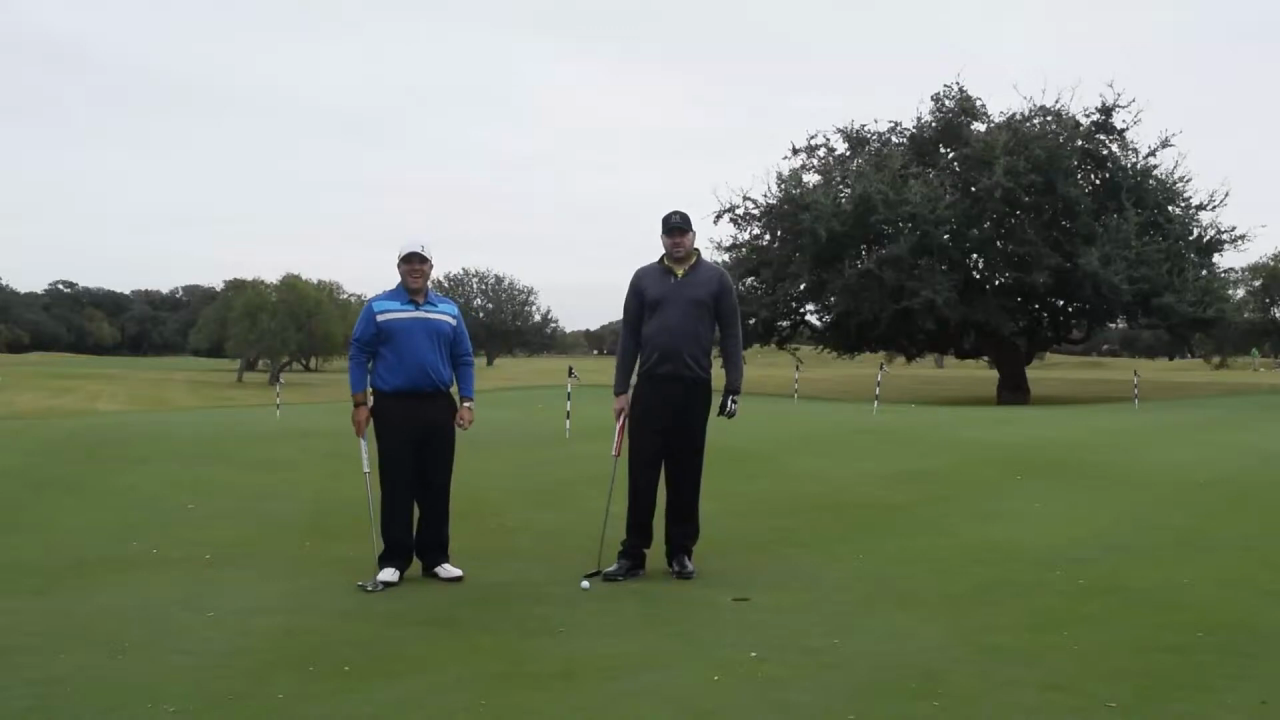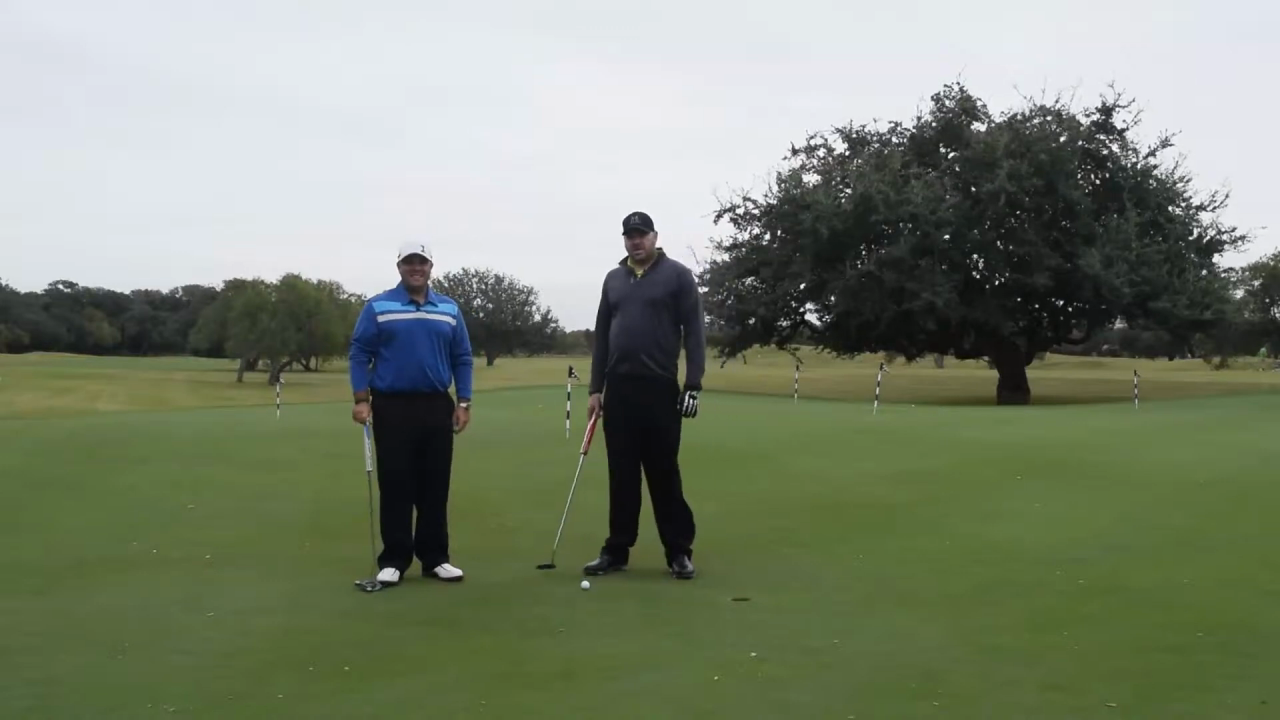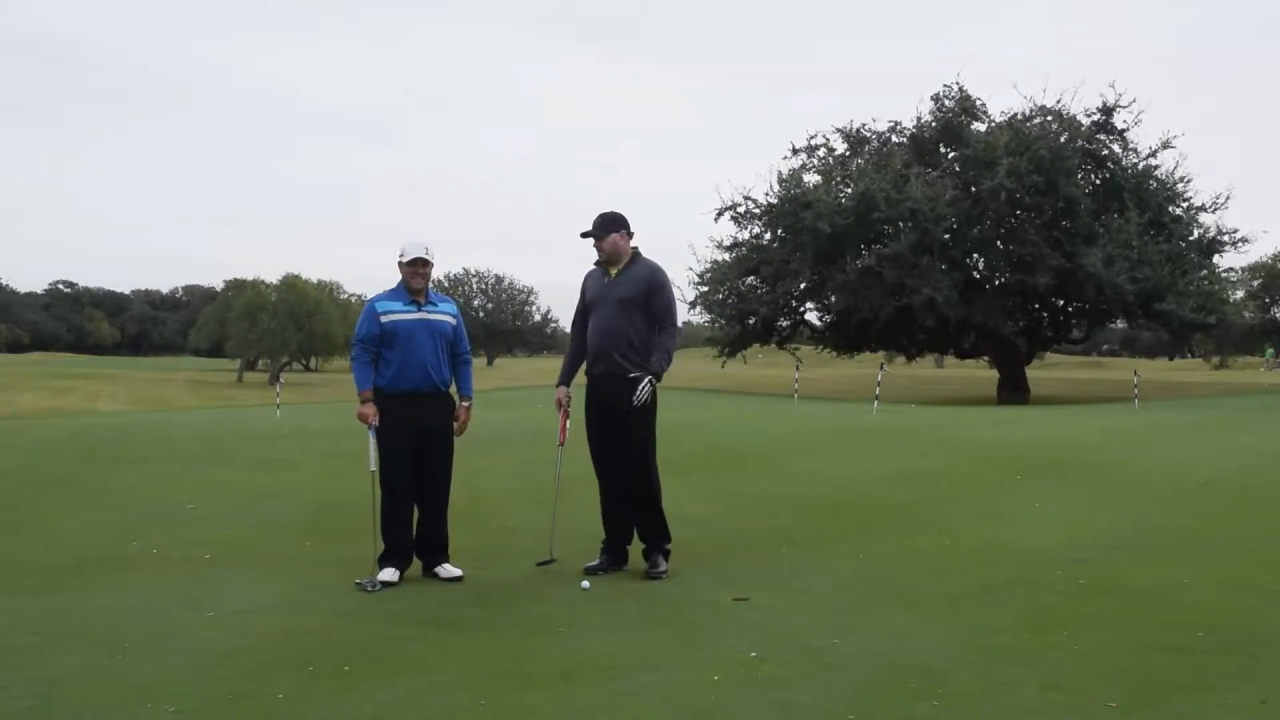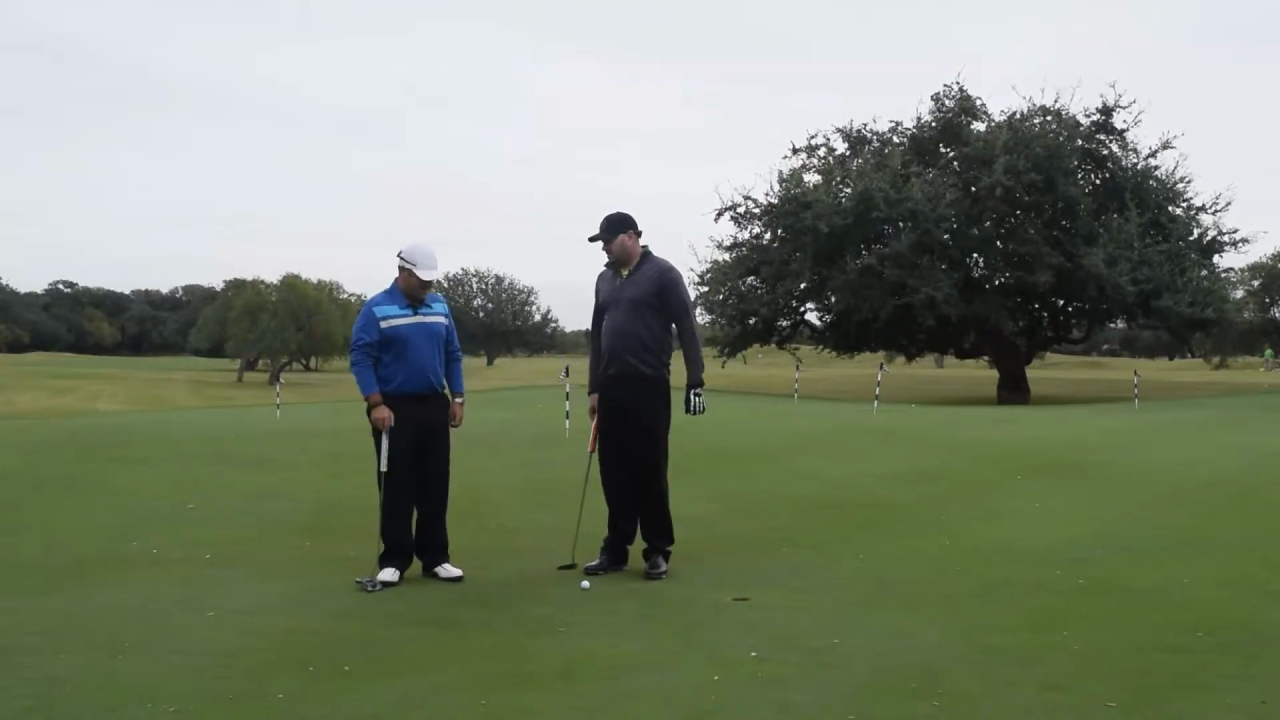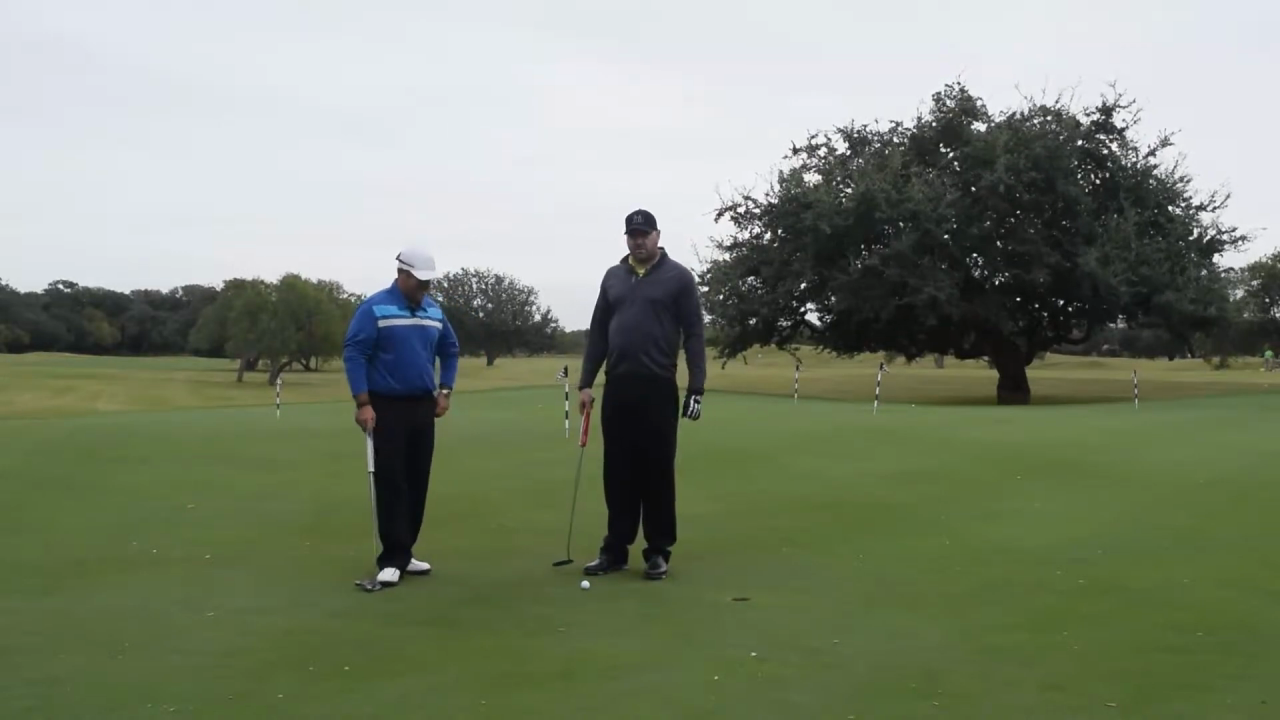
dt=1s
person 1, frame 1
left shoulder: (715, 278)
right shoulder: (644, 278)
left elbow: (730, 335)
right elbow: (629, 335)
left wrist: (733, 387)
right wrist: (621, 389)
left hip: (694, 388)
right hip: (650, 387)
left knee: (685, 474)
right knee: (642, 472)
left ankle: (680, 551)
right ankle: (632, 554)
person 1, frame 2
left shoulder: (677, 275)
right shoulder: (613, 279)
left elbow: (694, 332)
right elbow: (602, 336)
left wrist: (693, 384)
right wrist: (596, 388)
left hip: (660, 387)
right hip: (619, 388)
left knee: (664, 471)
right knee: (621, 472)
left ankle: (678, 550)
right ankle: (617, 549)
person 1, frame 3
left shoulder: (650, 274)
right shoulder: (592, 279)
left elbow: (668, 329)
right elbow: (579, 333)
left wrist: (654, 373)
right wrist: (564, 380)
left hip: (634, 387)
right hip: (598, 386)
left knee: (641, 469)
right knee: (607, 471)
left ankle: (657, 549)
right ankle: (615, 548)
person 1, frame 4
left shoulder: (662, 273)
right shoulder: (604, 279)
left elbow: (686, 328)
left wrist: (695, 382)
right wrist: (594, 387)
left hip: (649, 387)
right hip: (612, 387)
left knee: (650, 470)
right knee: (614, 471)
left ankle: (658, 550)
right ankle: (616, 548)
person 1, frame 5
left shoulder: (678, 277)
right shoulder: (613, 276)
left elbow: (694, 335)
right elbow: (598, 332)
left wrist: (696, 388)
right wrist: (586, 382)
left hip: (658, 387)
right hip: (617, 386)
left knee: (657, 471)
right knee: (617, 471)
left ankle: (658, 551)
right ankle: (615, 549)
person 2, frame 1
left shoulder: (449, 310)
right shoulder: (377, 307)
left elbow: (463, 359)
right elbow: (358, 356)
left wrist: (466, 402)
right wrist: (359, 403)
left hip: (438, 407)
right hip: (393, 407)
left knee: (436, 486)
right knee: (396, 486)
left ankle: (435, 558)
right ankle: (393, 560)
person 2, frame 2
left shoulder: (449, 309)
right shoulder: (377, 307)
left elbow: (462, 358)
right elbow: (359, 354)
left wrist: (463, 402)
right wrist: (361, 399)
left hip: (436, 406)
right hip: (392, 406)
left knee: (435, 486)
right knee: (395, 486)
left ankle: (435, 557)
right ankle: (394, 560)
person 2, frame 3
left shoulder: (449, 308)
right shoulder: (379, 306)
left elbow: (462, 357)
right elbow: (362, 354)
left wrist: (465, 401)
right wrist: (366, 400)
left hip: (438, 406)
right hip: (394, 407)
left knee: (436, 486)
right knee: (396, 486)
left ankle: (435, 557)
right ankle: (394, 560)
person 2, frame 4
left shoulder: (440, 307)
right shoulder: (376, 309)
left elbow: (452, 354)
right elbow: (360, 359)
left wrist: (457, 398)
right wrist: (376, 404)
left hip: (434, 406)
right hip: (392, 409)
left knee: (435, 486)
right knee: (396, 487)
left ankle: (435, 558)
right ankle: (394, 560)
person 2, frame 5
left shoulder: (434, 310)
right shoulder: (374, 308)
left elbow: (450, 350)
right elbow: (353, 355)
left wrist: (445, 391)
right wrist: (363, 403)
left hip: (422, 407)
right hip: (386, 407)
left knee: (416, 483)
right knee: (390, 484)
left ankle: (404, 552)
right ankle: (392, 559)
